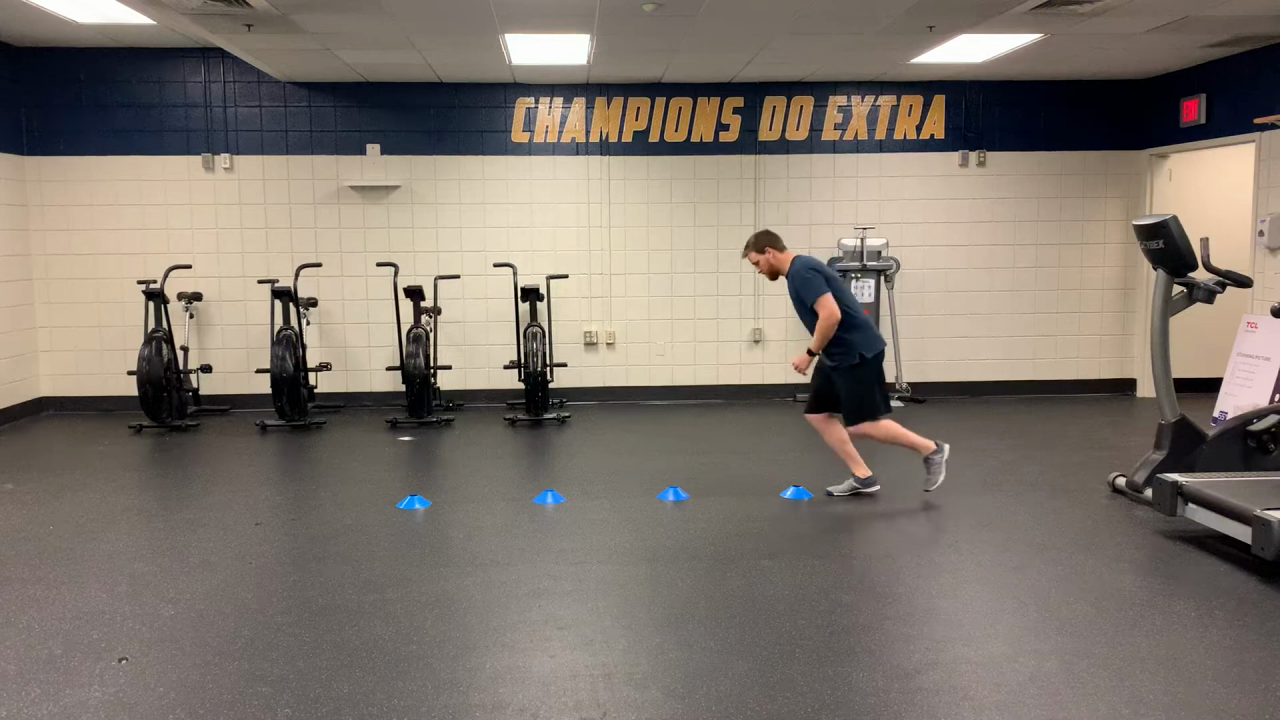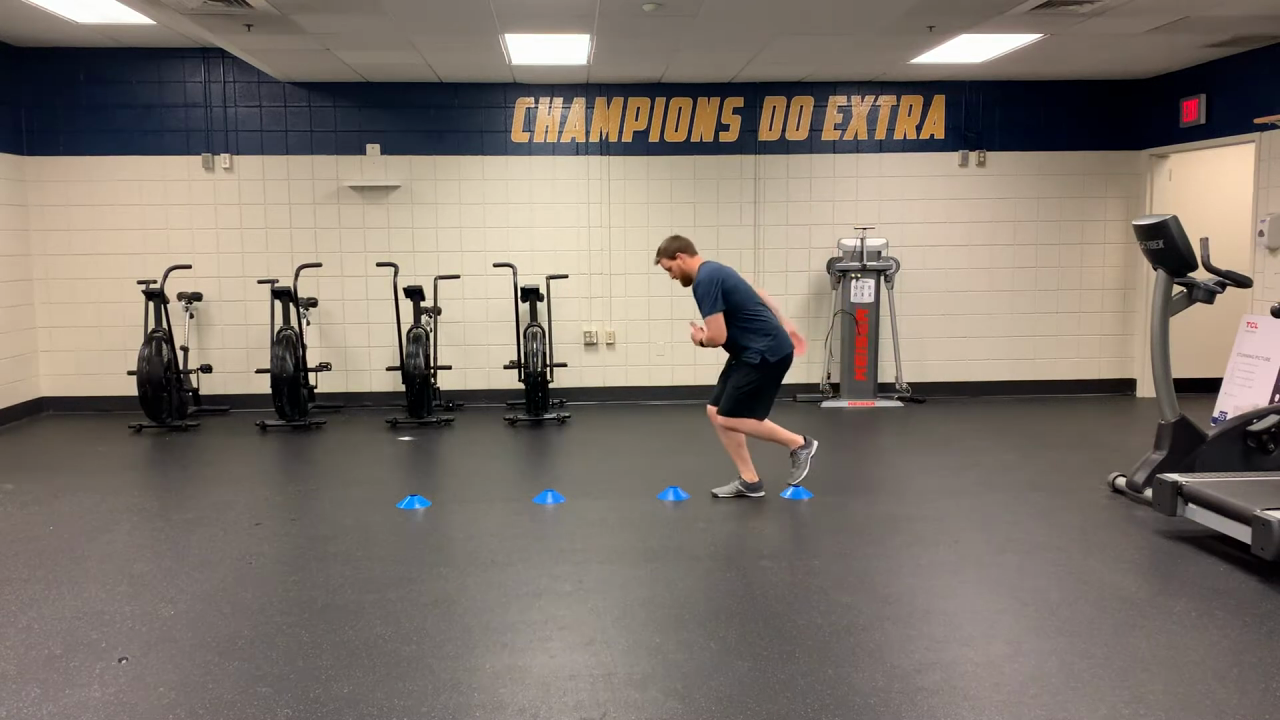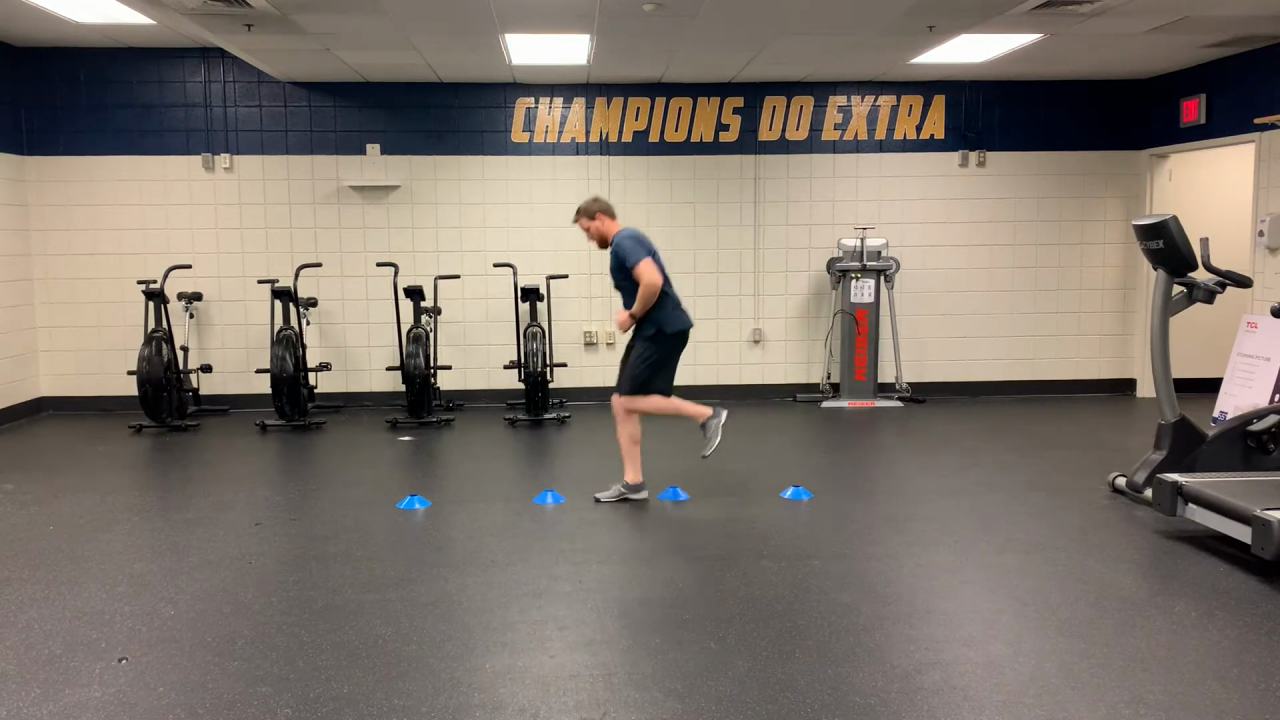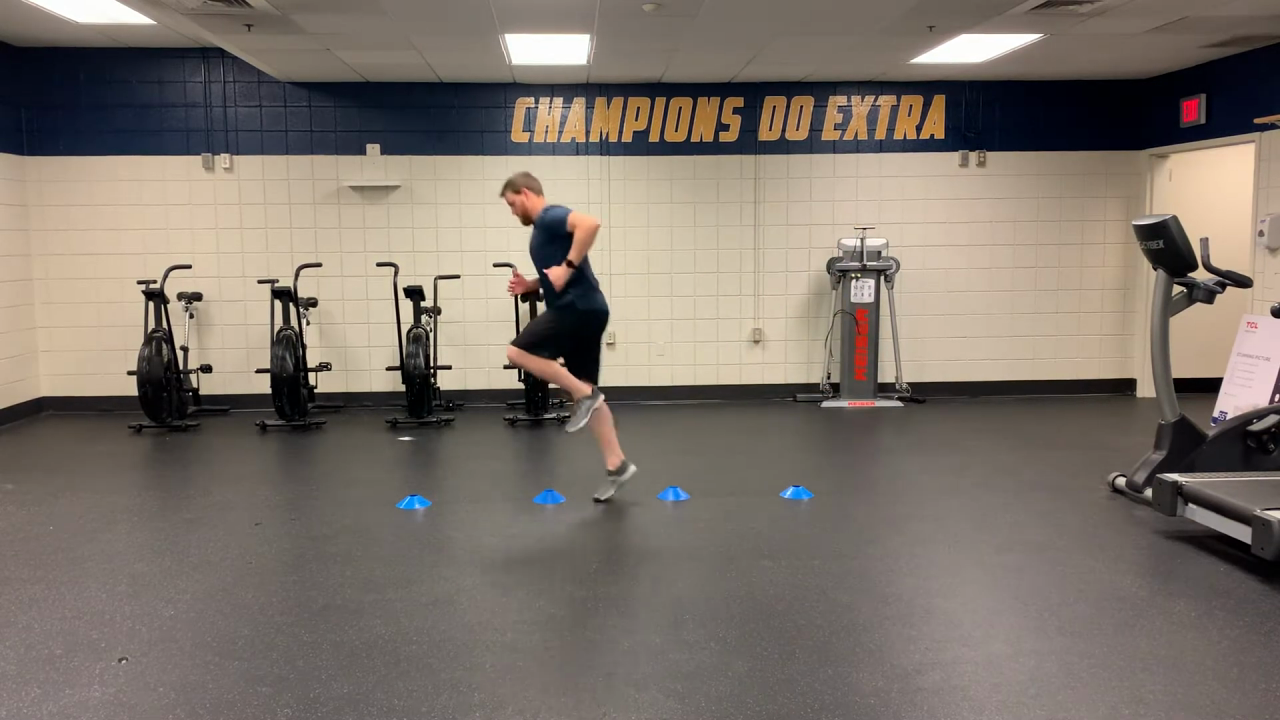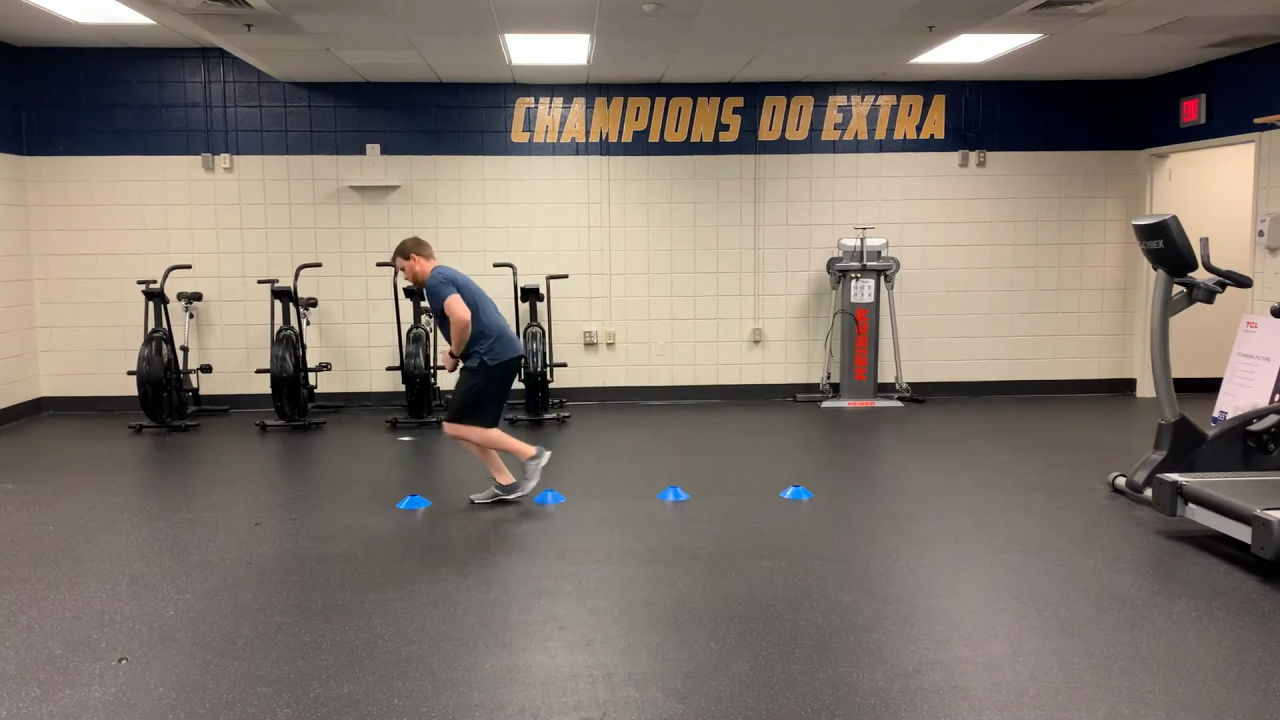
dt=1s
person 1, frame 1
left shoulder: (801, 271)
right shoulder: (800, 270)
left elbow: (831, 315)
left wrist: (809, 354)
left hip: (858, 353)
right hip: (838, 356)
left knee: (862, 425)
right knee: (817, 415)
left ankle: (932, 450)
right ankle: (863, 477)
person 1, frame 2
left shoulder: (705, 280)
right shoulder: (713, 272)
left elbow: (718, 336)
right elbow: (760, 296)
left wrist: (701, 339)
right wrist: (786, 325)
left hip: (764, 354)
right hip: (754, 352)
left knee: (729, 419)
right knee: (716, 413)
left ankle: (799, 443)
right ankle: (749, 481)
person 1, frame 3
left shoulder: (625, 242)
right shoulder: (624, 243)
left elbow: (653, 280)
left wrist: (633, 314)
right wrist: (634, 315)
left hip: (663, 330)
right hip: (652, 330)
left knee: (631, 401)
right knee: (620, 404)
left ankle: (707, 415)
right ankle: (633, 482)
person 1, frame 4
left shoulder: (551, 216)
right shoulder: (544, 227)
left elbow: (590, 223)
left wrist: (568, 267)
right wrist: (529, 285)
left hip: (579, 308)
right hip: (576, 310)
left knee: (518, 353)
right knee: (583, 392)
left ankle: (584, 393)
right ankle: (617, 465)
person 1, frame 5
left shoulder: (437, 281)
right shoulder: (448, 277)
left elbow: (462, 319)
left wrist: (452, 355)
left hip: (492, 358)
right hip: (500, 355)
left knee: (457, 426)
right knee: (456, 425)
left ankle: (531, 454)
right ankle: (506, 484)
